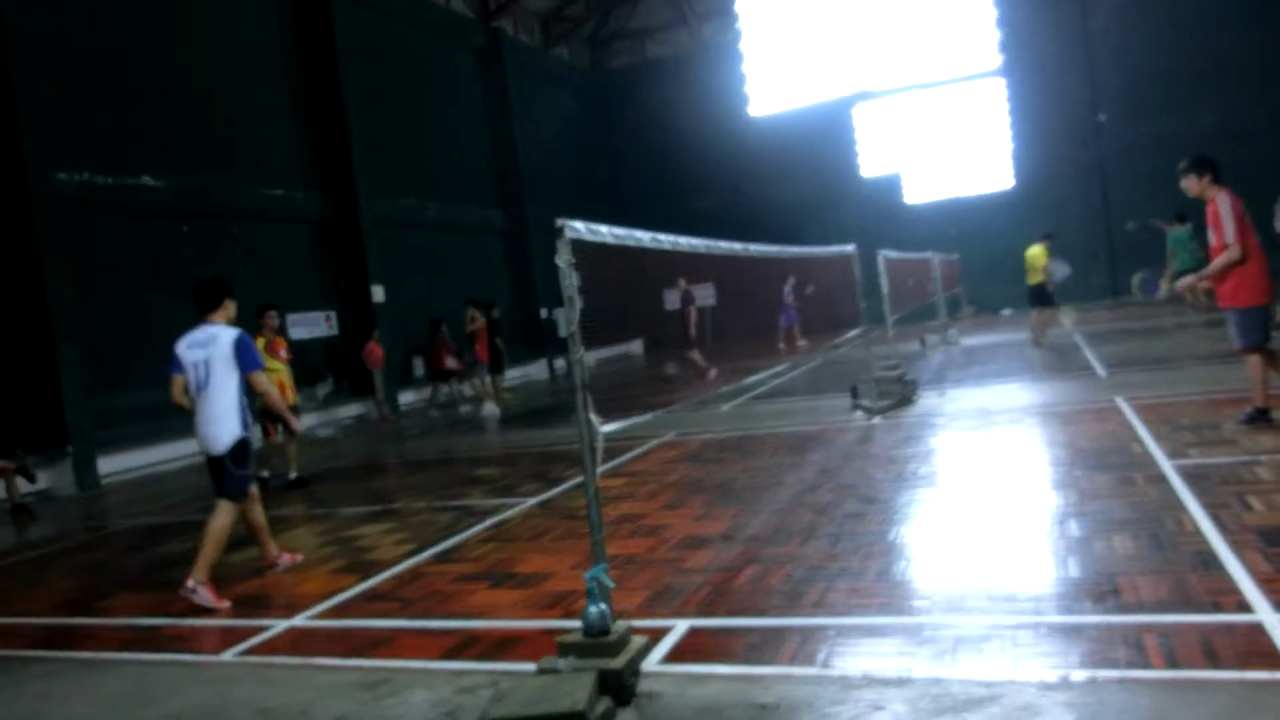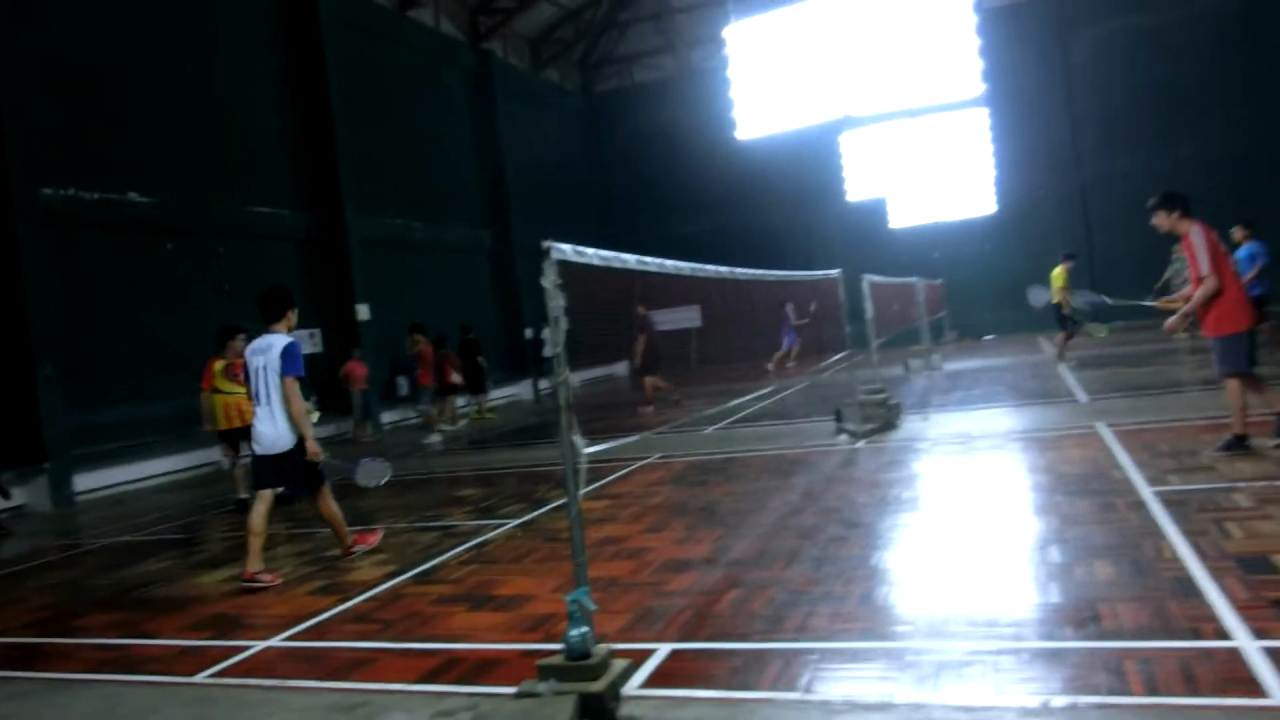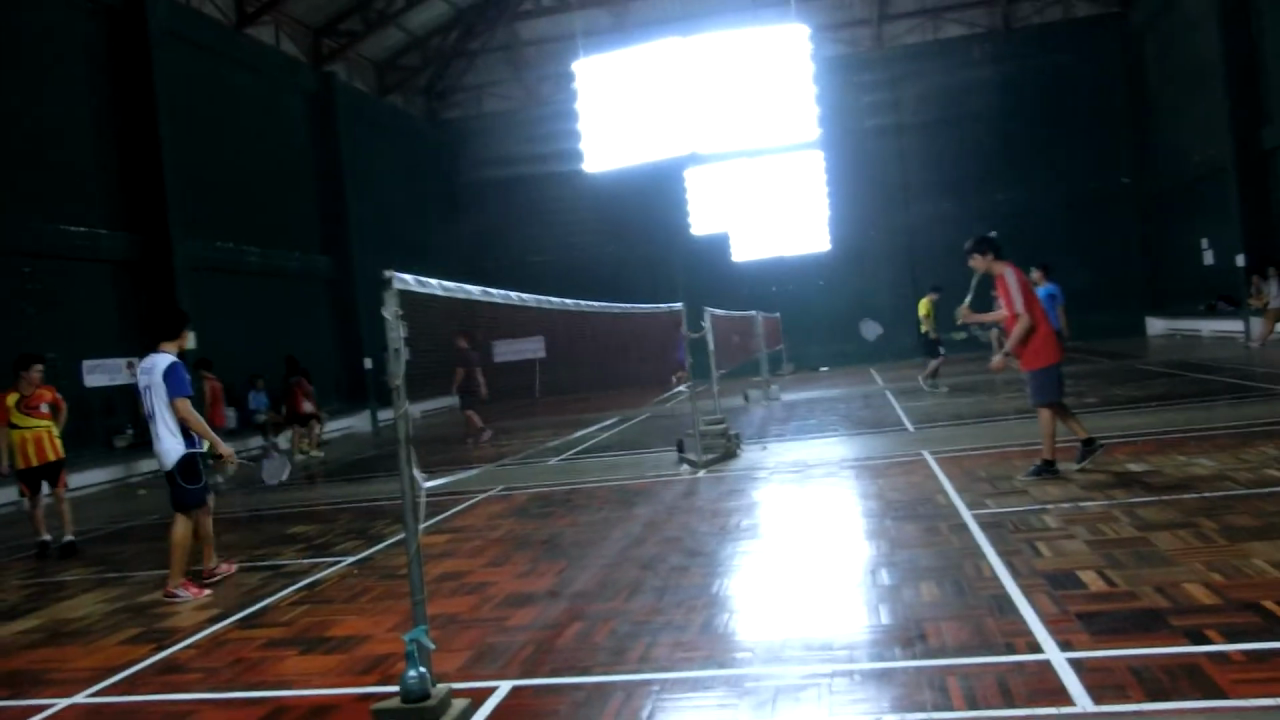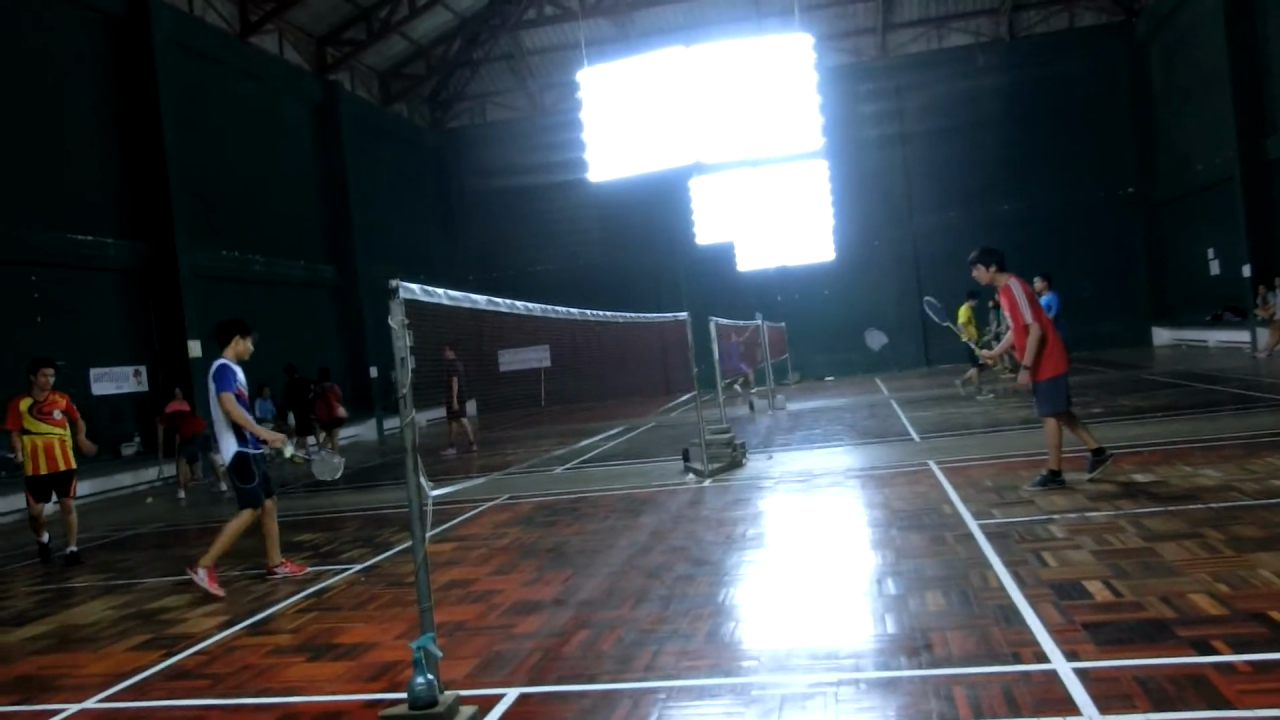
dt=0.5s
person 1, frame 1
left shoulder: (183, 344)
right shoulder: (235, 338)
left elbow: (178, 396)
right elbow: (262, 385)
right wrist: (289, 418)
left hip: (208, 437)
right hip: (232, 435)
left knee: (250, 494)
right knee: (228, 505)
left ankle: (272, 555)
right ankle: (197, 581)
person 1, frame 2
left shoulder: (252, 349)
right shoulder: (288, 346)
right elbow: (290, 394)
right wrist: (309, 437)
left hip: (261, 438)
right hip: (288, 438)
left knee: (263, 499)
right knee: (320, 490)
left ankle: (253, 568)
right ankle: (348, 542)
person 1, frame 3
left shoulder: (146, 366)
right shoulder: (173, 366)
right elbow: (184, 411)
right wrist: (217, 442)
left hip: (169, 449)
right hip: (182, 450)
left knee: (203, 504)
right knee: (187, 514)
left ankle: (211, 566)
right ankle: (176, 584)
person 1, frame 4
left shoulder: (231, 370)
right shoulder: (224, 369)
right elbow: (229, 407)
left wrist: (262, 433)
right wrist: (263, 432)
left hip: (250, 448)
right hip: (240, 450)
left knee: (268, 504)
right knee: (249, 511)
left ankle: (276, 564)
right ankle: (203, 566)
person 2, frame 1
left shoulder: (1223, 202)
right shoulder: (1218, 203)
left elbow: (1235, 252)
left wrist: (1198, 277)
right wrist: (1210, 278)
left hip: (1244, 290)
right hip: (1239, 289)
left knee: (1250, 348)
right knee: (1253, 347)
left ankle: (1260, 410)
person 2, frame 2
left shoulder: (1196, 236)
right shoulder: (1194, 235)
left elbow: (1211, 284)
left wrist: (1182, 315)
right wrist: (1178, 298)
left hip: (1227, 318)
right hip: (1231, 316)
left knee: (1231, 375)
right knee: (1241, 373)
left ankle: (1239, 437)
person 2, frame 3
left shoulder: (1009, 277)
right shoulder: (1003, 277)
left elbow: (1025, 321)
right elbow: (1008, 314)
left wrist: (1004, 353)
right wrist: (975, 318)
left hip: (1038, 352)
right hip: (1038, 351)
left knee: (1044, 405)
right knee: (1050, 403)
left ankle: (1048, 464)
right ankle: (1087, 442)
person 2, frame 4
left shoulder: (1014, 288)
right shoulder: (1005, 289)
left elbow: (1035, 330)
left wrist: (1025, 368)
right wrist: (995, 352)
left hip: (1046, 362)
right hip: (1046, 362)
left knee: (1049, 415)
right knee: (1059, 413)
left ankle: (1054, 474)
right ankle: (1097, 452)
person 3, frame 1
left shoulder: (281, 341)
right shoulder: (256, 342)
left wrist: (294, 392)
left hip: (288, 398)
left knee: (291, 435)
right knee: (273, 439)
left ankle: (293, 475)
right ankle: (263, 473)
person 3, frame 2
left shoulder: (244, 362)
right shoulder: (214, 365)
right elbow: (205, 393)
left wrist: (254, 405)
right wrist: (207, 420)
left hip: (249, 418)
right hip: (226, 422)
right knee: (233, 460)
right ankle: (241, 496)
person 3, frame 3
left shoulder: (48, 392)
left elbow: (62, 408)
left wrist: (57, 430)
left hip: (51, 453)
right hip: (25, 458)
left knee: (60, 494)
right knee: (34, 500)
left ankle: (68, 538)
right ankle: (43, 539)
person 3, frame 4
left shoulder: (62, 399)
right shoulder: (19, 404)
left elbow: (78, 421)
right elbow: (15, 433)
left wrist: (82, 440)
right wrist: (18, 451)
left hip: (63, 462)
right hip: (35, 466)
left knee: (68, 505)
right knee: (35, 511)
left ankle: (72, 549)
right ankle: (42, 538)
